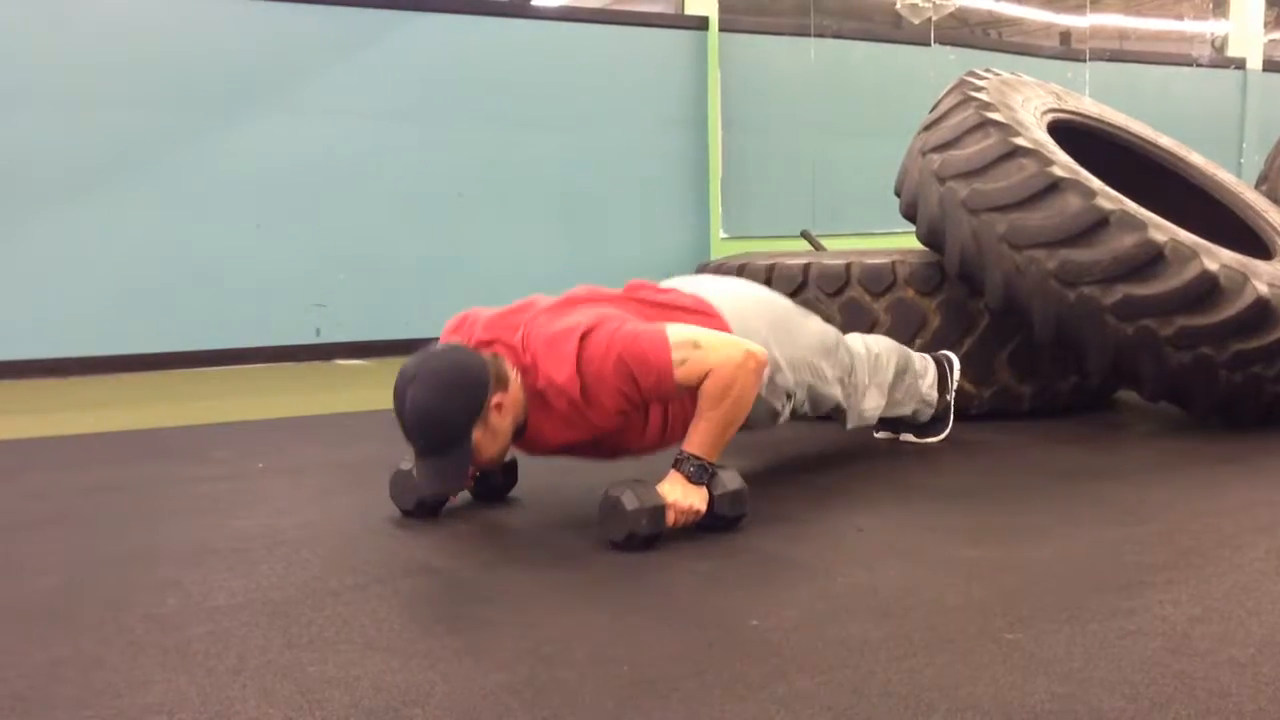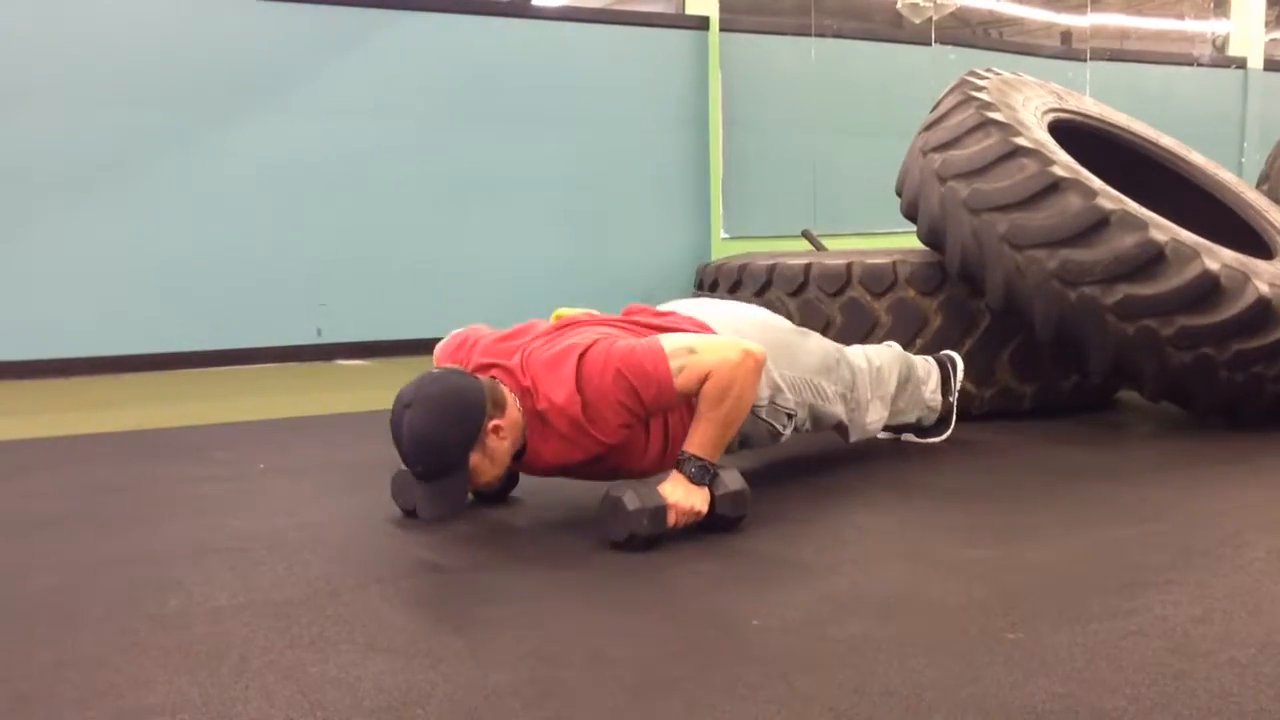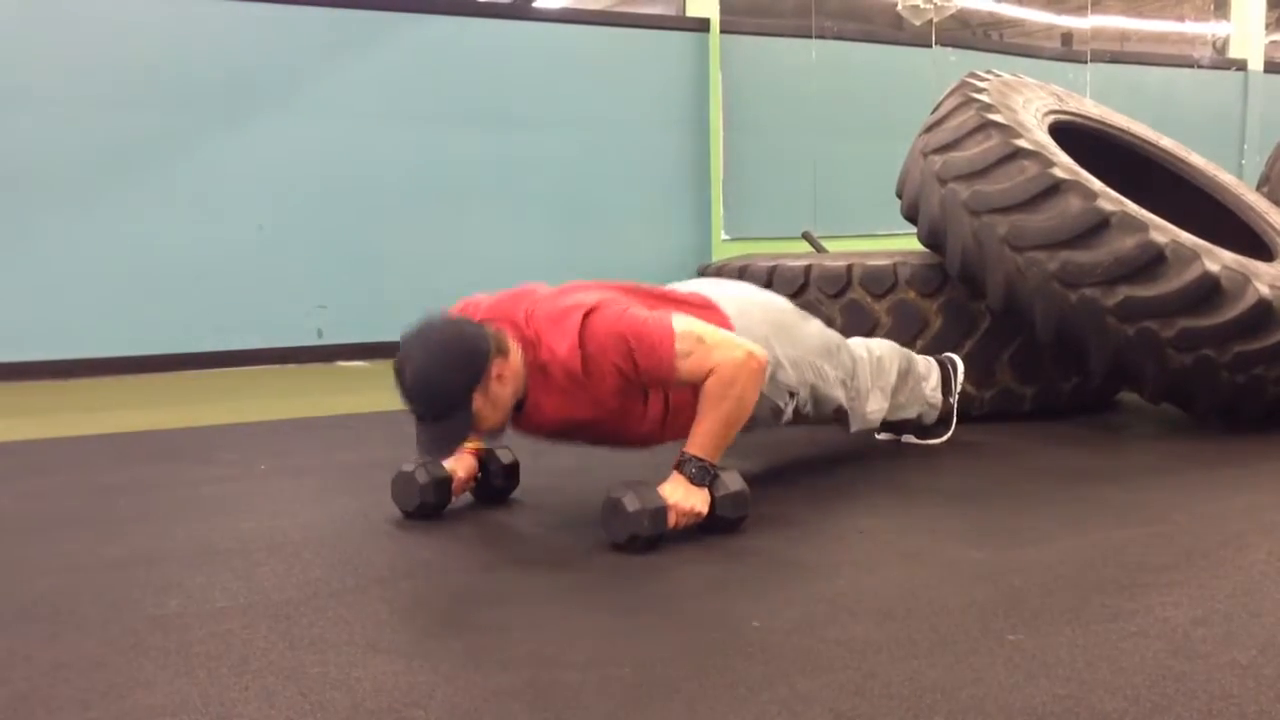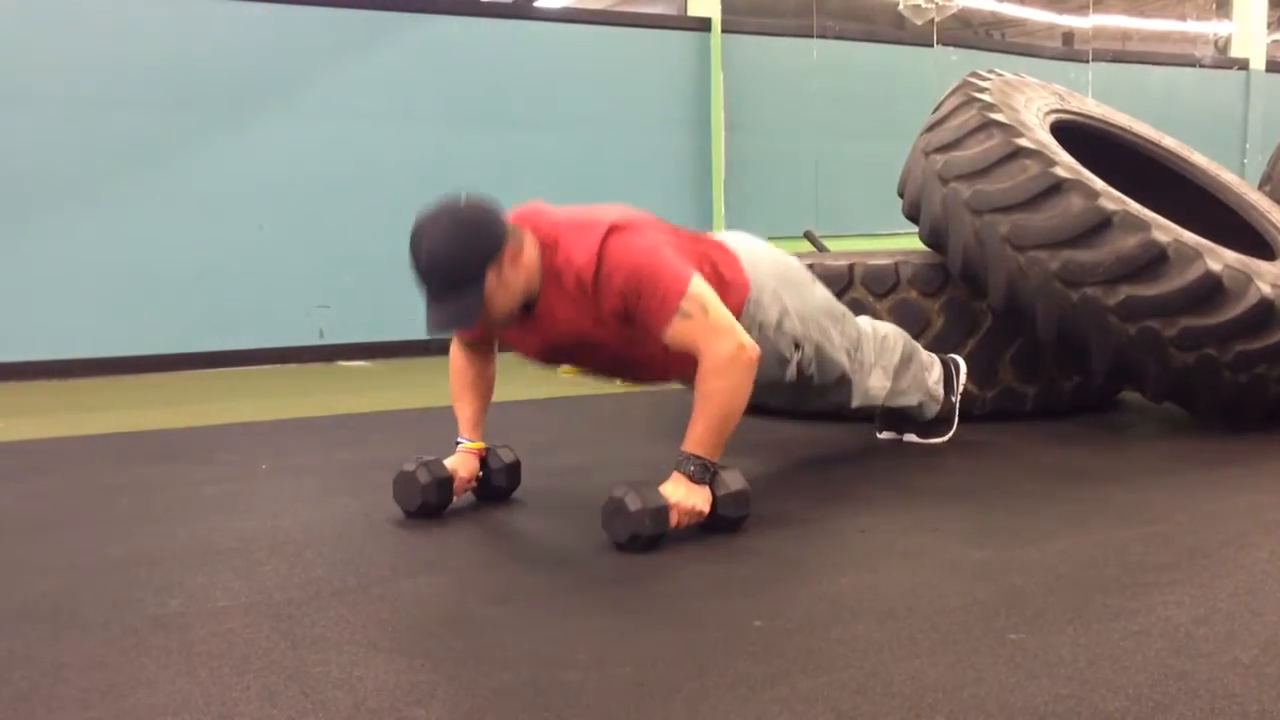
dt=0.2s
person 1, frame 1
left shoulder: (590, 366)
right shoulder: (464, 345)
left elbow: (743, 362)
left wrist: (691, 473)
right wrist: (465, 464)
left hip: (734, 338)
left knee: (845, 378)
left ankle: (929, 380)
right ankle: (912, 388)
person 1, frame 2
left shoulder: (585, 389)
right shoulder: (462, 363)
left elbow: (742, 359)
left wrist: (692, 473)
right wrist: (463, 471)
left hip: (735, 358)
right hip: (669, 335)
left knee: (847, 391)
left ankle: (932, 380)
right ankle: (911, 376)
person 1, frame 3
left shoulder: (591, 346)
right shoulder: (470, 328)
left elbow: (744, 361)
left wrist: (694, 473)
right wrist: (465, 451)
left hip: (736, 336)
right hip: (675, 318)
left knee: (849, 382)
left ankle: (932, 383)
right ankle: (919, 386)
person 1, frame 4
left shoulder: (609, 261)
right shoulder: (485, 277)
left elbow: (735, 351)
right elbow: (470, 344)
left wrist: (694, 472)
right wrist: (470, 444)
left hip: (747, 297)
right hip: (678, 292)
left knee: (858, 361)
left ankle: (934, 382)
right ankle: (908, 414)
